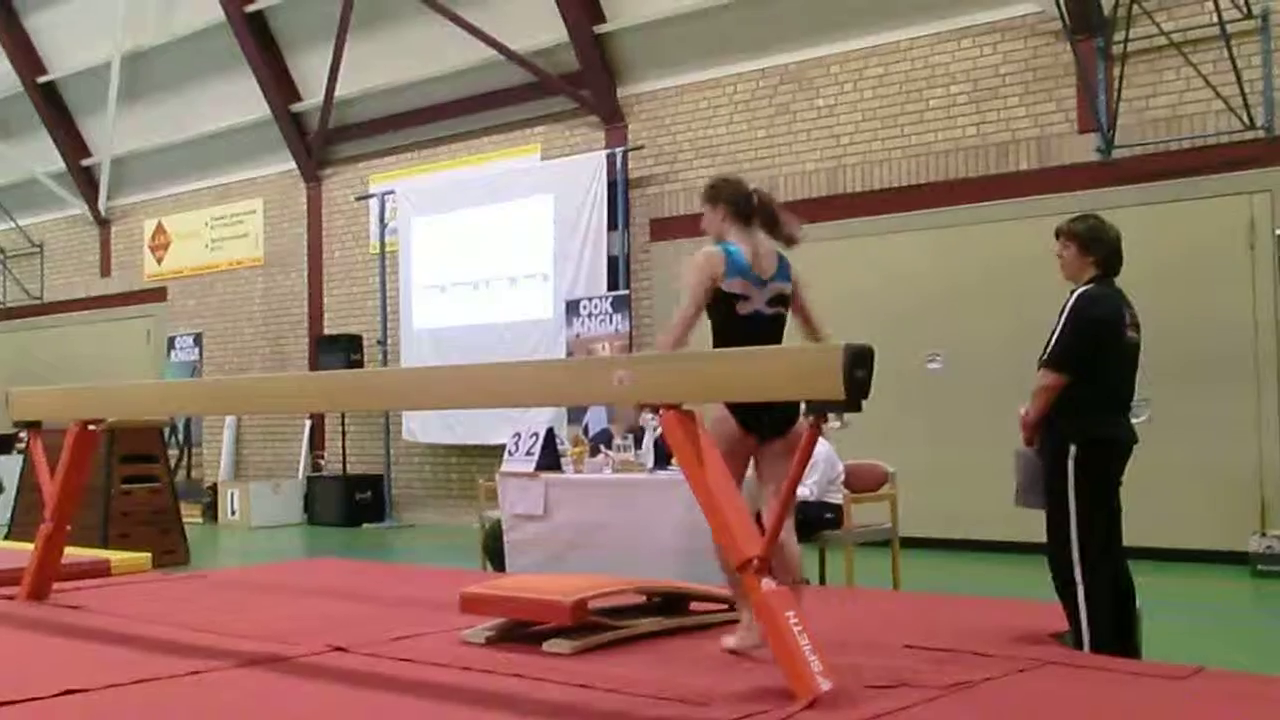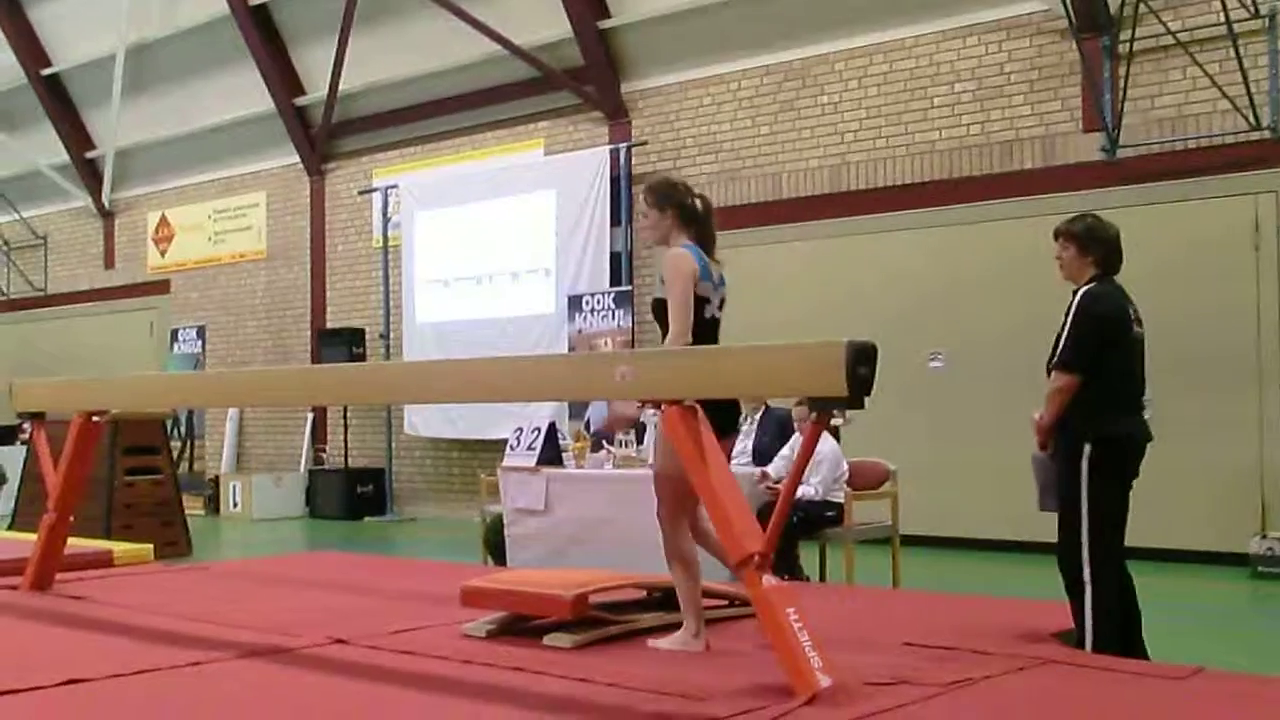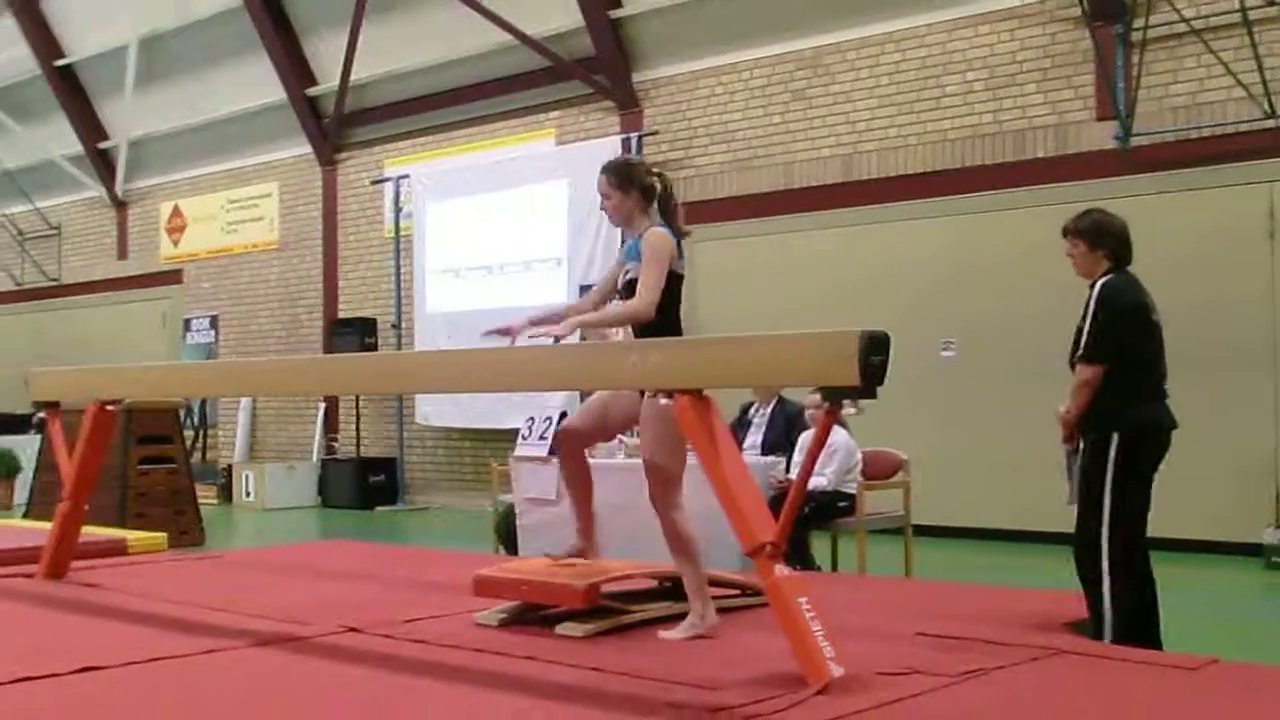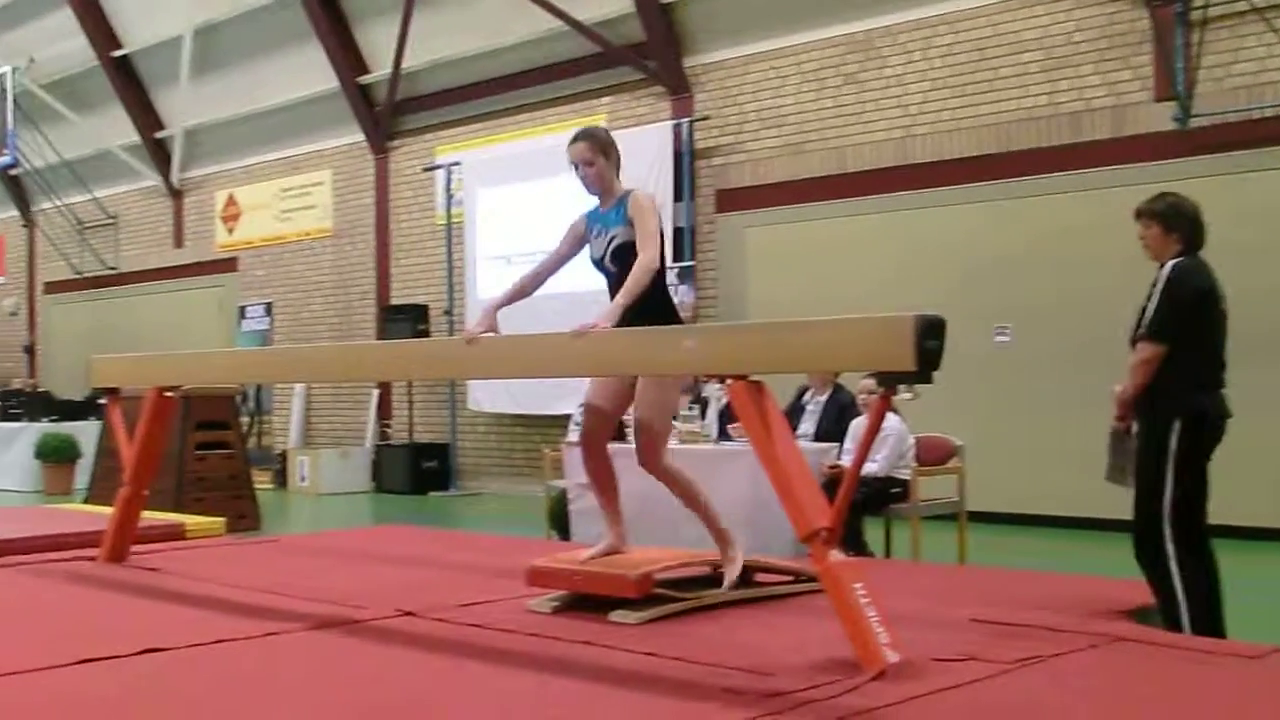
dt=0.4s
person 1, frame 1
left shoulder: (710, 258)
right shoulder: (782, 263)
left elbow: (680, 330)
right elbow: (811, 329)
left hip: (735, 397)
right hip: (780, 397)
right knee: (779, 520)
left ankle: (747, 621)
person 1, frame 2
left shoulder: (677, 259)
right shoulder: (709, 264)
left elbow: (680, 337)
left wrist: (636, 398)
left hip: (695, 400)
right hip: (718, 400)
left knee: (675, 517)
right knee: (692, 518)
left ankle: (692, 629)
person 1, frame 3
left shoulder: (658, 238)
right shoulder: (630, 247)
left elbow: (644, 307)
right elbow: (594, 299)
left wrist: (574, 324)
right wrist: (525, 320)
left knee: (665, 498)
right knee: (567, 439)
left ankle: (702, 611)
right ankle: (587, 539)
person 1, frame 4
left shoulder: (638, 203)
right shoulder: (587, 223)
left elbow: (648, 263)
right elbow: (542, 271)
left wrist: (610, 311)
right wrist: (493, 309)
left hip: (658, 330)
right hip: (622, 334)
left knee: (650, 454)
right knee: (590, 431)
left ankle: (725, 541)
right ankle: (616, 534)
person 2, frame 1
left shoulder: (1087, 302)
right shoulder: (1120, 305)
left elbow: (1054, 375)
left wrist: (1031, 419)
right wrist: (1043, 416)
left hip: (1079, 443)
right hip: (1108, 437)
left knee: (1077, 559)
right knee: (1106, 554)
left ankle: (1097, 660)
right ankle: (1124, 656)
person 2, frame 2
left shoulder: (1091, 300)
right shoulder: (1119, 301)
left elbow: (1065, 377)
left wrist: (1045, 424)
right wrist: (1054, 421)
left hip: (1094, 443)
right hip: (1118, 437)
left knee: (1084, 557)
right knee: (1105, 555)
left ankle: (1096, 661)
right ankle: (1129, 656)
person 2, frame 3
left shoulder: (1109, 292)
right shoulder: (1130, 290)
left elbow: (1090, 370)
left wrist: (1070, 418)
right wrist: (1079, 414)
left hip: (1121, 432)
right hip: (1141, 427)
left knee: (1098, 546)
right knee: (1125, 545)
left ankle: (1117, 650)
right ankle: (1143, 647)
person 2, frame 4
left shoulder: (1177, 275)
right shoulder: (1197, 275)
left elbow: (1151, 350)
left wrist: (1126, 396)
right wrist: (1135, 394)
left hip: (1177, 418)
right hip: (1194, 414)
left knee: (1160, 533)
right knee: (1186, 533)
left ankle: (1192, 640)
right ankle: (1206, 637)
